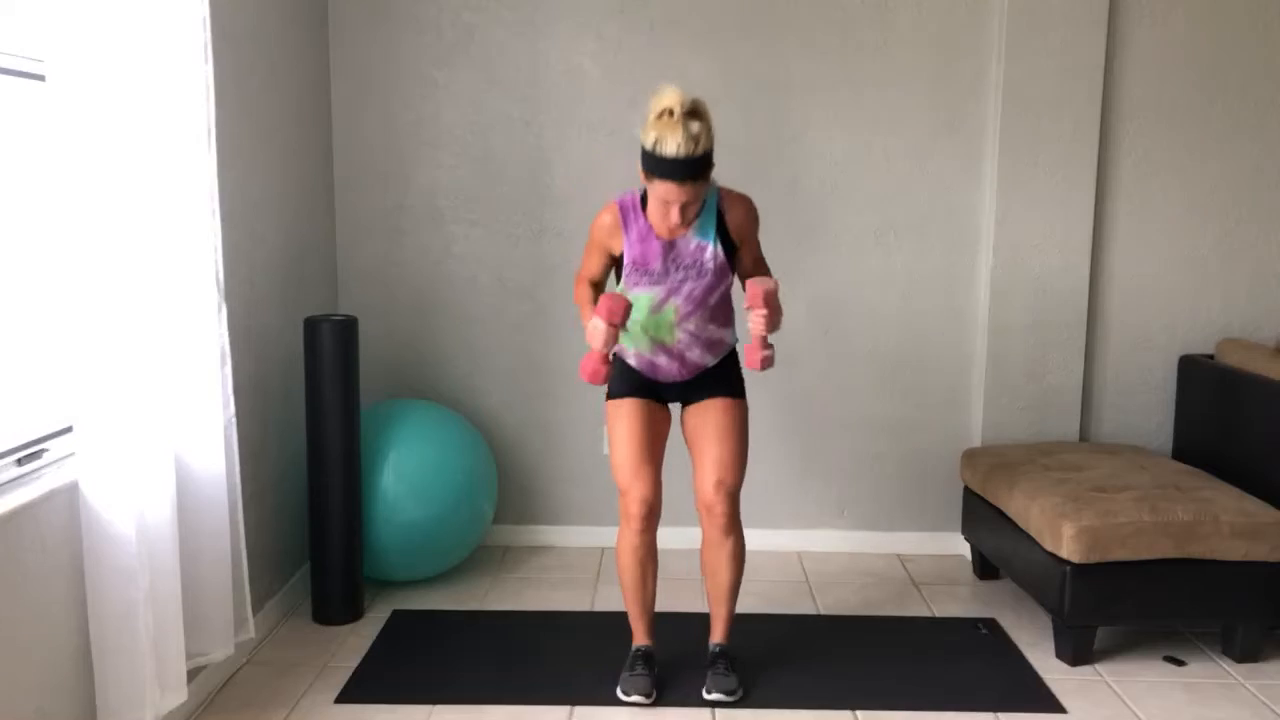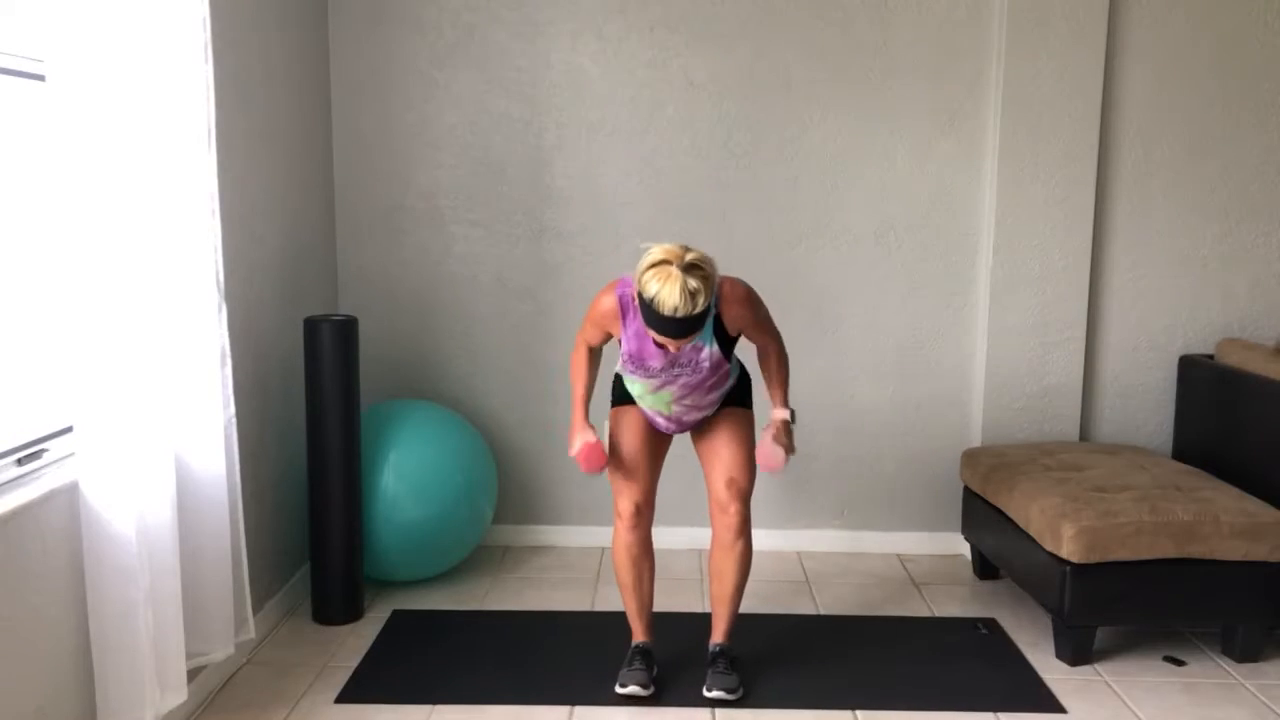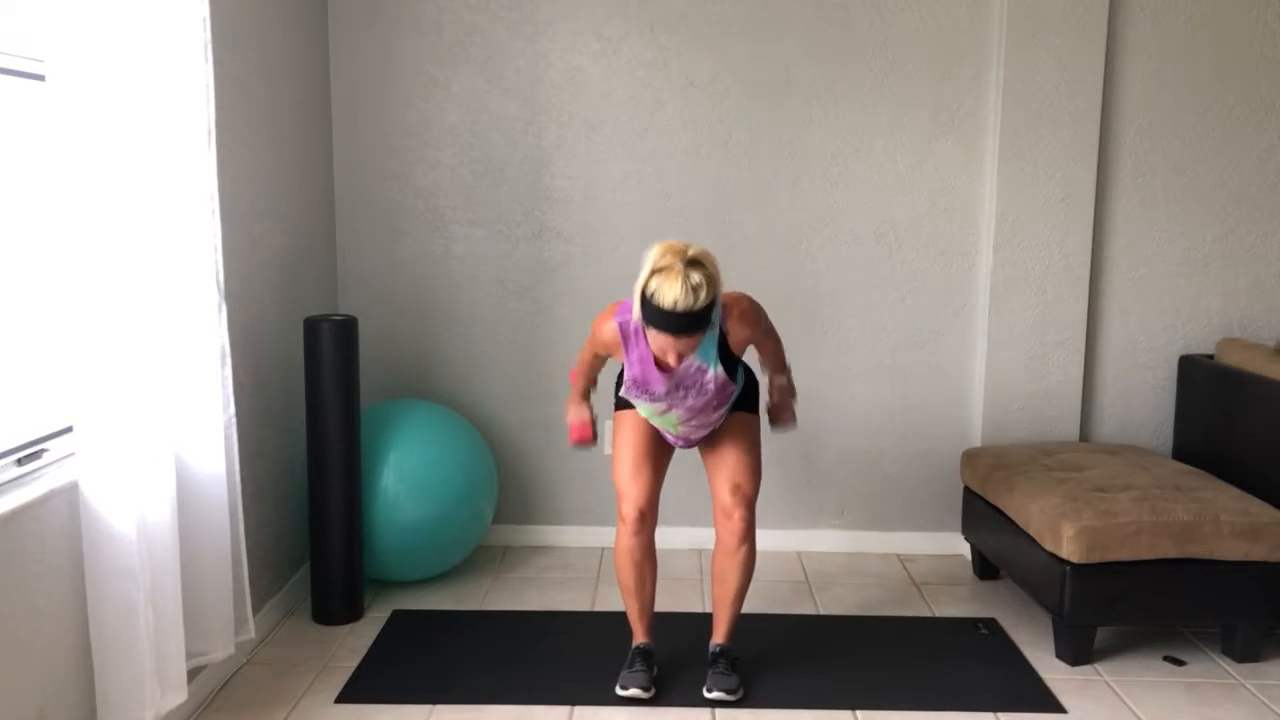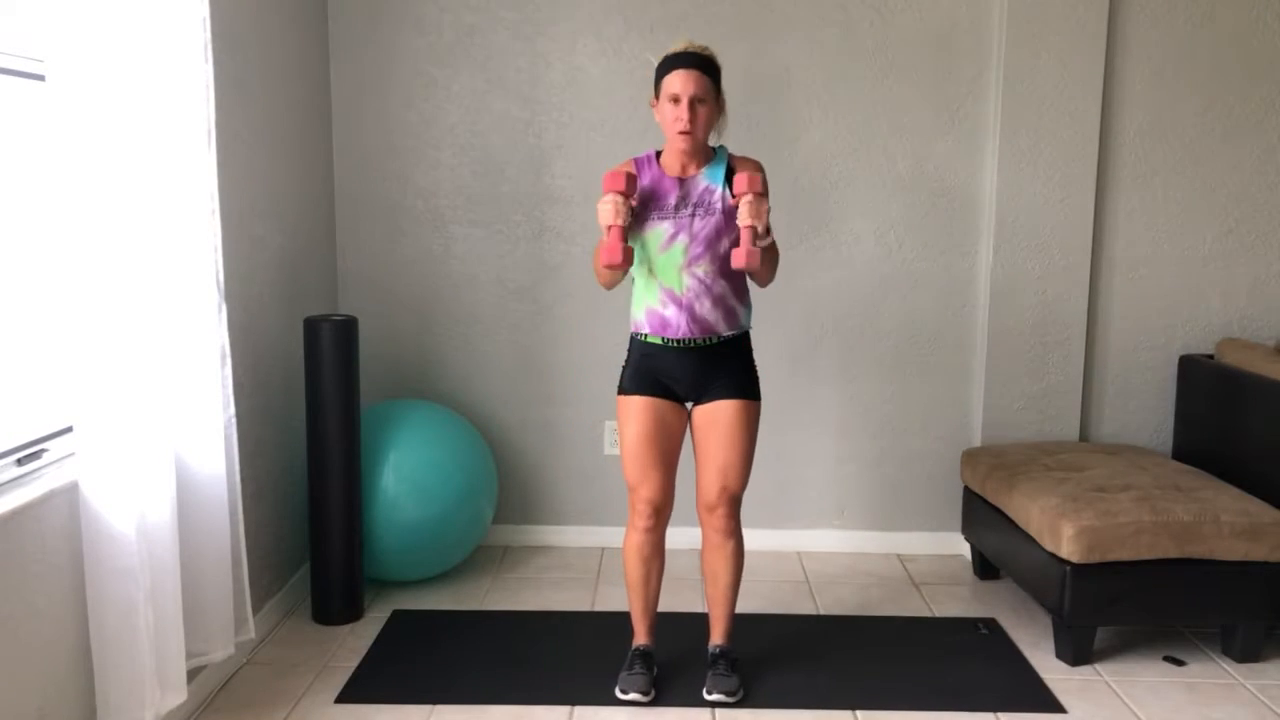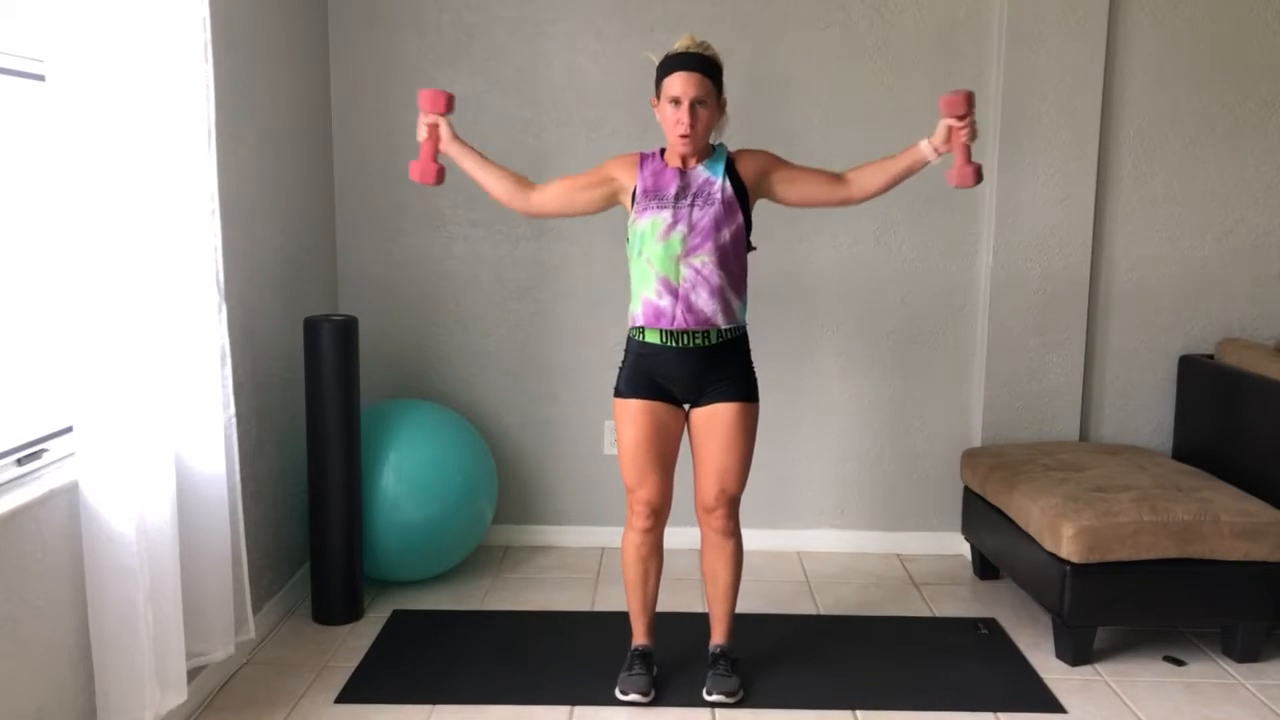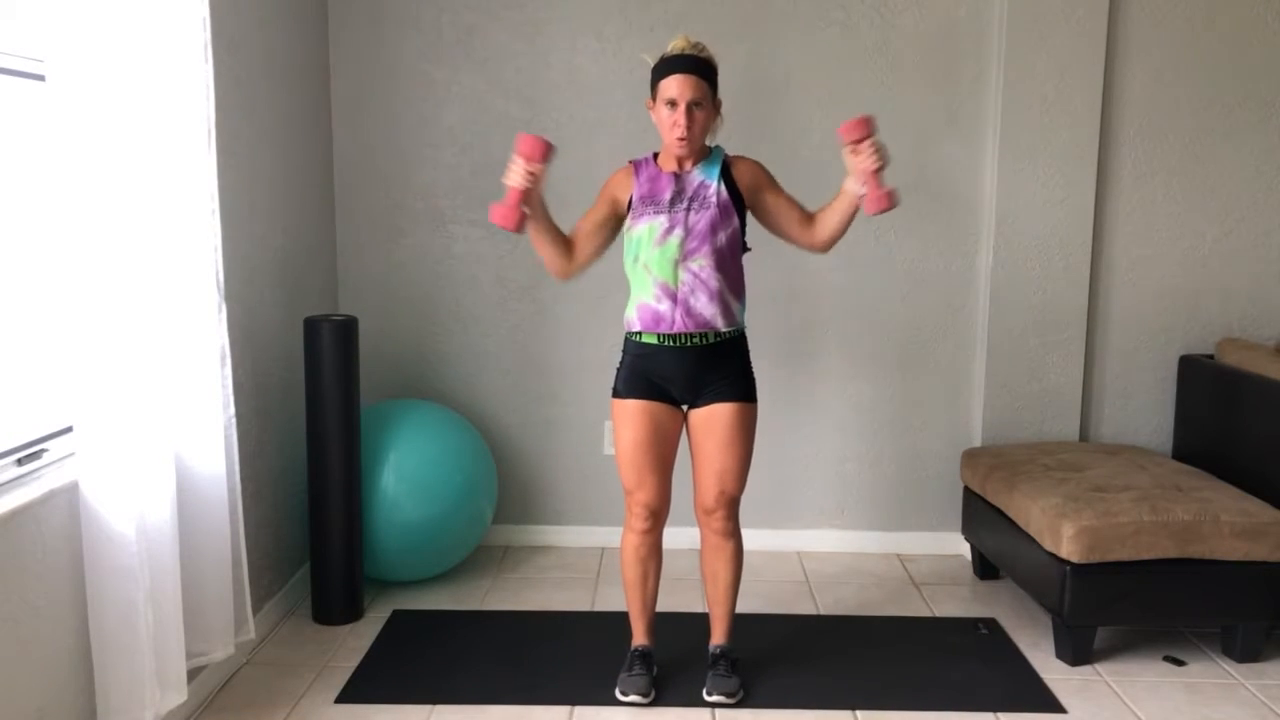
dt=0.7s
person 1, frame 1
left shoulder: (735, 211)
right shoulder: (614, 220)
left elbow: (755, 271)
right elbow: (586, 279)
left wrist: (766, 304)
right wrist: (590, 317)
left hip: (713, 374)
right hip: (636, 373)
left knee: (720, 506)
right knee: (639, 509)
left ankle: (719, 646)
right ankle: (641, 647)
person 1, frame 2
left shoulder: (735, 300)
right shoulder: (613, 302)
left elbow: (769, 341)
right elbow: (586, 345)
left wrist: (779, 411)
right wrist: (579, 418)
left hip: (721, 402)
right hip: (640, 400)
left knee: (732, 509)
right knee: (630, 510)
left ankle: (720, 647)
right ankle: (640, 645)
person 1, frame 3
left shoulder: (738, 318)
right shoulder: (615, 326)
left elbow: (770, 349)
right elbow: (590, 356)
left wrist: (782, 387)
right wrist: (577, 401)
left hip: (727, 410)
right hip: (647, 412)
left knee: (737, 514)
right knee: (634, 514)
left ankle: (721, 649)
right ankle: (641, 647)
person 1, frame 4
left shoulder: (742, 174)
right shoulder: (631, 176)
left elbow: (765, 276)
right elbow: (605, 278)
left wrist: (760, 233)
right wrist: (608, 229)
left hip: (725, 361)
right hip: (651, 360)
left knee: (720, 510)
right knee: (646, 510)
left ankle: (720, 648)
right ankle: (642, 646)
person 1, frame 5
left shoulder: (747, 171)
right shoulder: (628, 173)
left elbow: (848, 186)
right elbow: (528, 197)
left wrist: (929, 148)
right wrist: (452, 146)
left hip: (722, 361)
right hip: (648, 360)
left knee: (719, 511)
right knee: (644, 510)
left ankle: (720, 649)
right ankle: (640, 648)
person 1, frame 6
left shoulder: (741, 175)
right shoulder: (627, 182)
left elbow: (816, 235)
right elbow: (565, 263)
left wrist: (857, 181)
right wrist: (527, 201)
left hip: (720, 362)
right hip: (646, 361)
left knee: (719, 513)
right knee: (643, 512)
left ankle: (720, 649)
right ankle: (641, 648)
